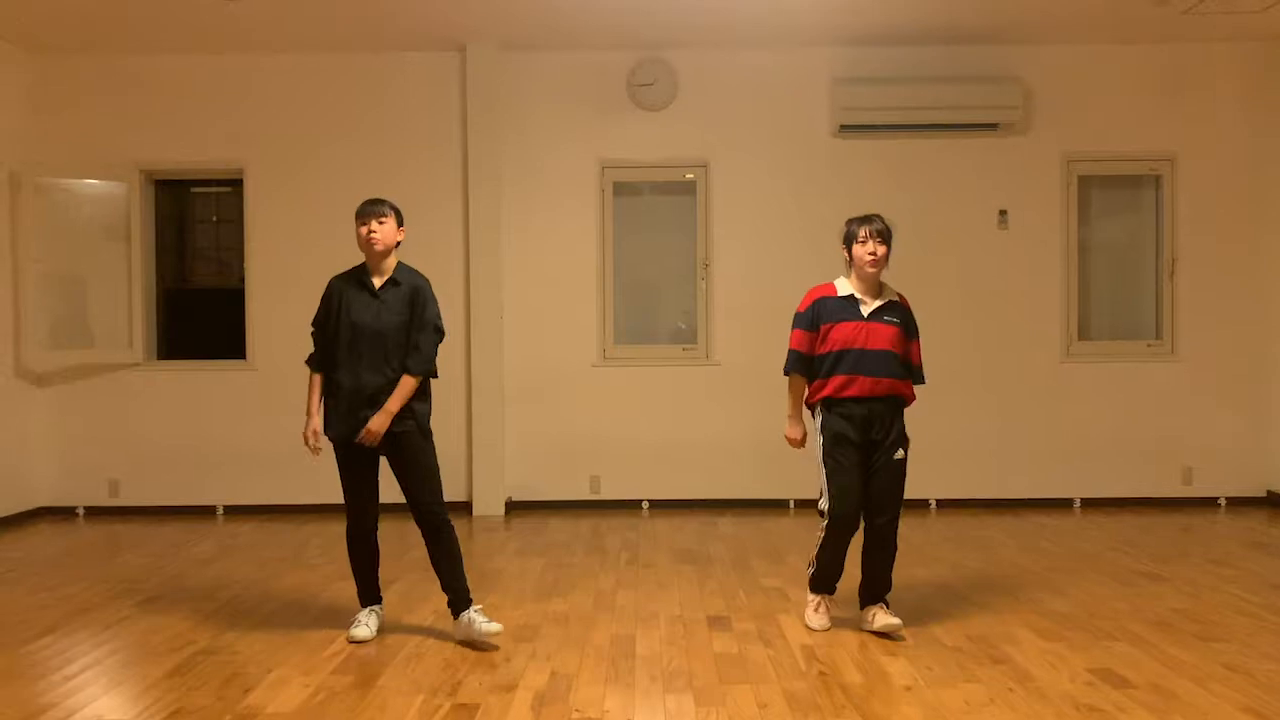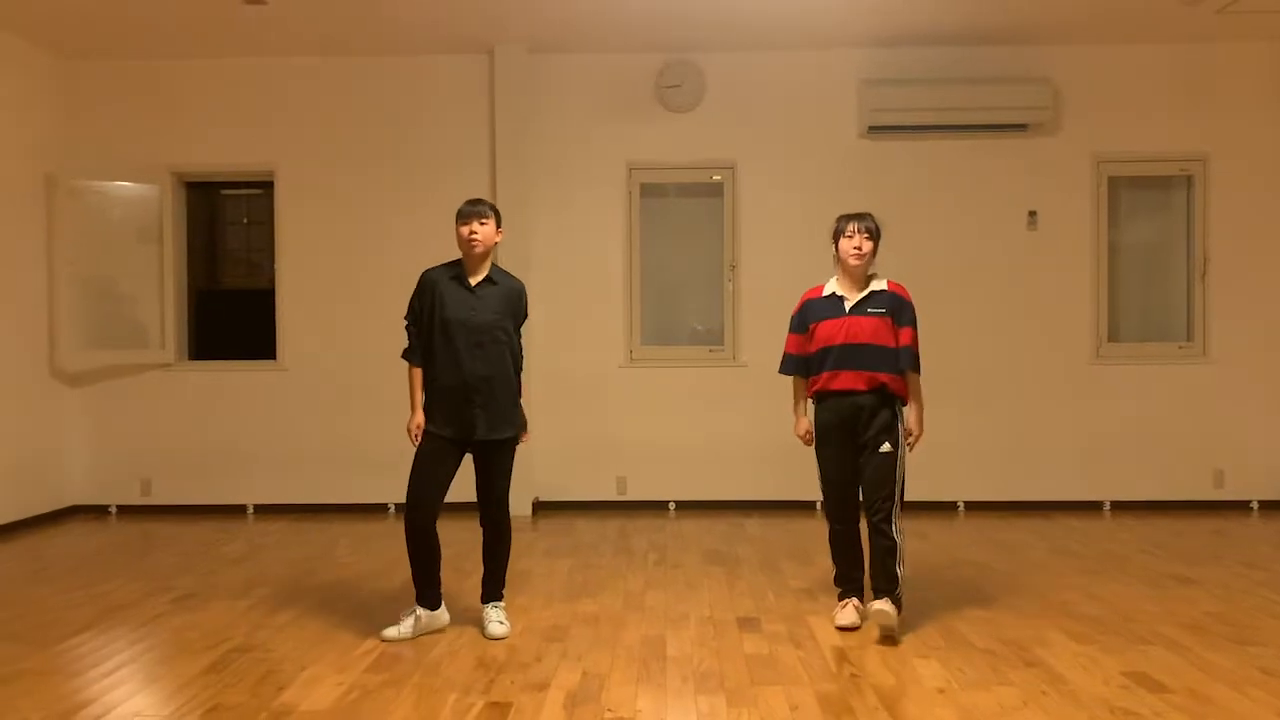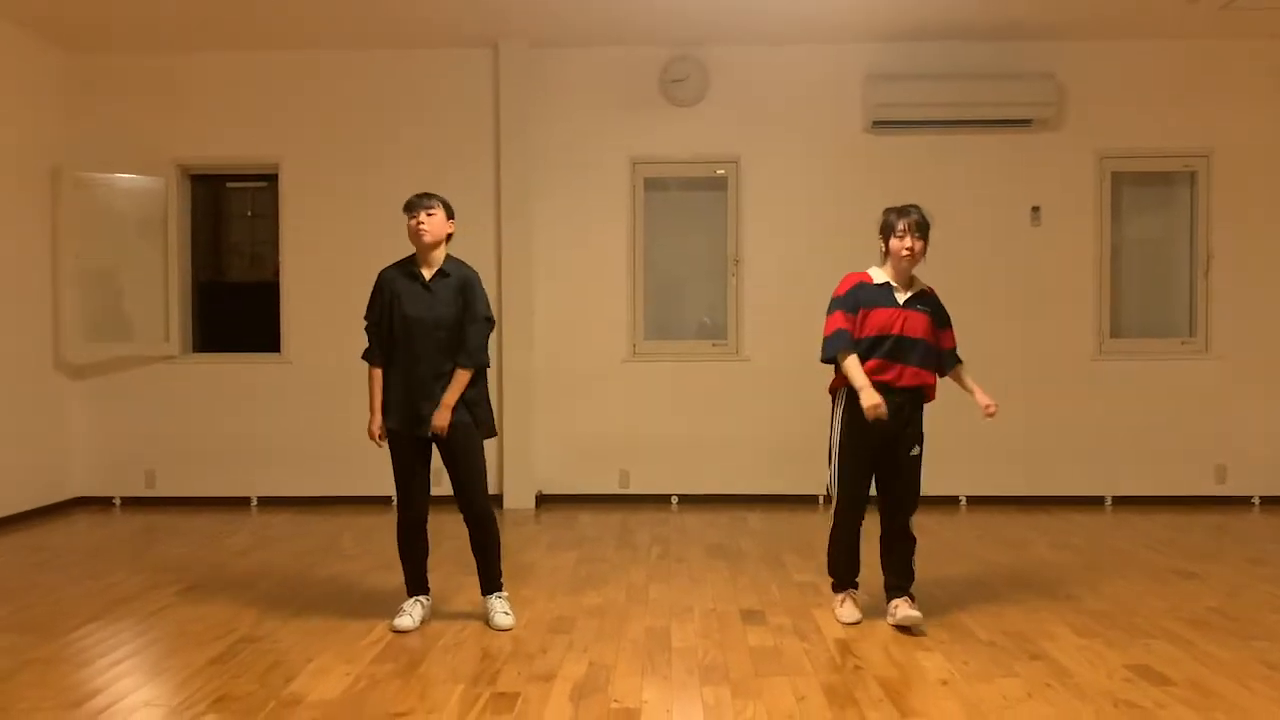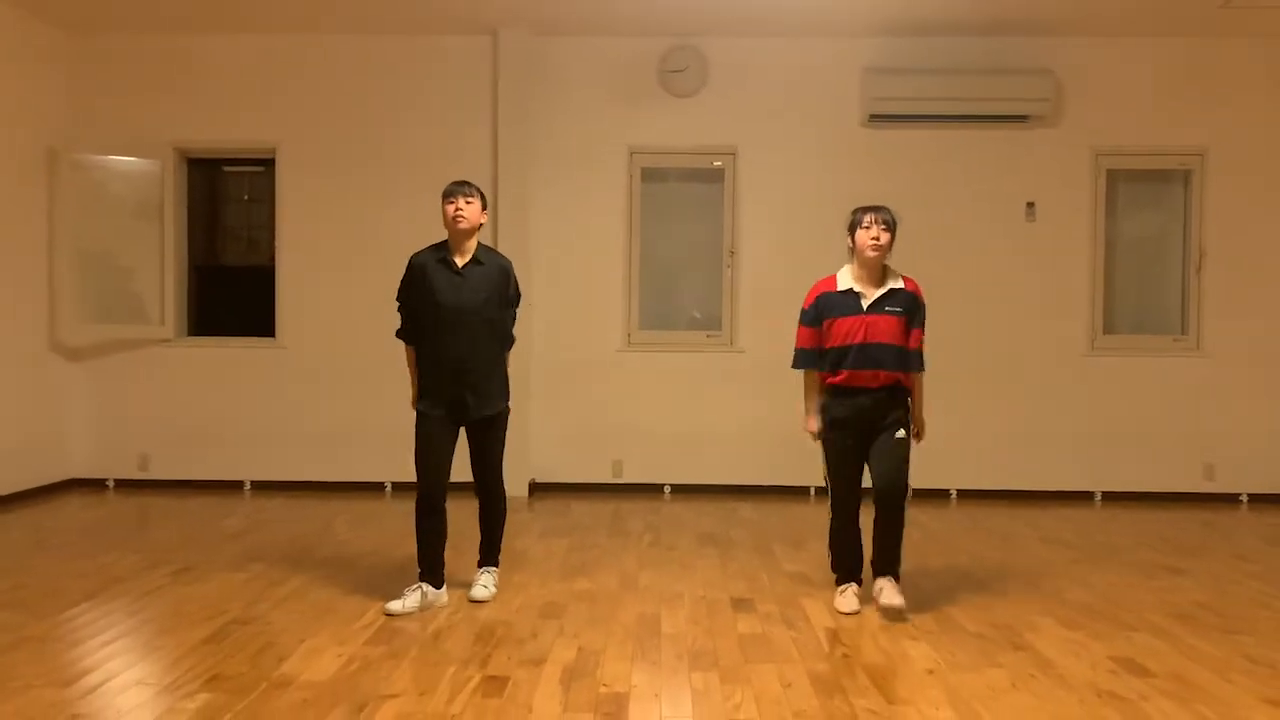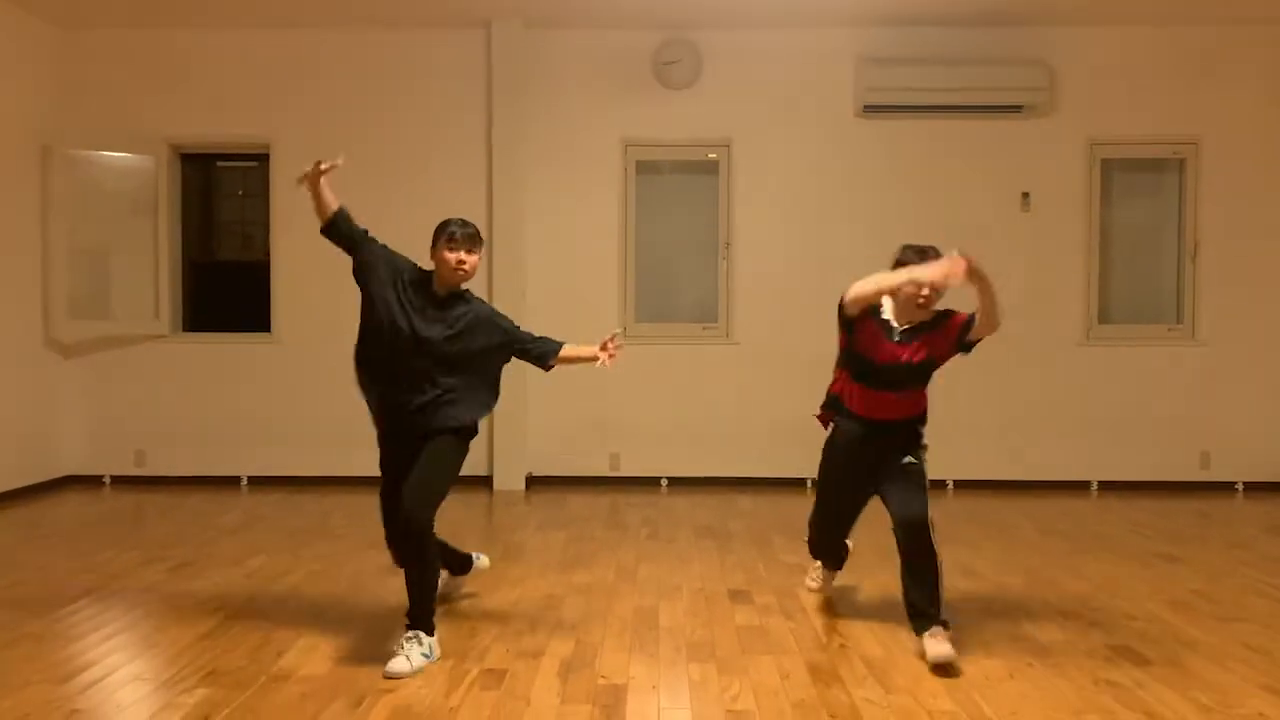
dt=1s
person 1, frame 1
left shoulder: (416, 287)
right shoulder: (339, 289)
left elbow: (420, 361)
right elbow: (321, 357)
left wrist: (386, 414)
right wrist: (314, 413)
left hip: (404, 417)
right hip: (349, 419)
left knee: (431, 513)
right knee: (360, 520)
left ankle: (464, 611)
right ankle: (371, 606)
person 1, frame 2
left shoulder: (511, 290)
right shoulder: (433, 283)
right elbow: (417, 351)
left wrist: (519, 409)
right wrist: (417, 409)
left hip: (497, 419)
right hip: (443, 418)
left knee: (495, 515)
right knee: (419, 512)
left ankle: (493, 603)
right ankle: (429, 607)
person 1, frame 3
left shoulder: (465, 279)
right shoulder: (389, 280)
left elbow: (472, 352)
right elbow: (377, 352)
left wrist: (446, 406)
right wrist: (376, 410)
left hip: (457, 409)
right hip: (403, 413)
left knee: (476, 504)
right knee: (410, 509)
left ankle: (494, 593)
right ankle: (417, 596)
person 1, frame 4
left shoulder: (499, 268)
right shoulder: (421, 265)
left elbow: (505, 335)
right elbow: (410, 332)
left wrist: (498, 382)
right wrist: (416, 385)
left hip: (487, 395)
right hip: (436, 397)
left knee: (489, 485)
right knee: (430, 489)
left ankle: (487, 568)
right ankle: (430, 583)
person 1, frame 5
left shoulder: (478, 318)
right shoulder: (392, 275)
left elbow: (533, 347)
right elbow: (344, 232)
left wrist: (591, 352)
right wrist: (319, 185)
left hip: (446, 430)
right hip: (395, 429)
left knee: (412, 511)
right knee: (404, 544)
left ankle: (420, 635)
right ankle: (463, 564)
person 2, frame 1
left shoulder: (899, 308)
right shoulder: (819, 301)
left elbow: (909, 371)
right elbow: (799, 365)
left wrist: (902, 420)
right wrist: (794, 417)
left hip: (887, 419)
right hip: (838, 415)
left knee: (884, 517)
right knee: (841, 510)
left ankle: (874, 603)
right ankle: (819, 591)
person 2, frame 2
left shoulder: (895, 297)
right shoulder: (812, 302)
left elbow: (909, 362)
right elbow: (799, 367)
left wrist: (916, 412)
right wrist: (801, 415)
left hip: (879, 411)
right hip: (831, 413)
left knee: (882, 506)
right knee: (840, 511)
left ankle: (886, 596)
right ankle: (849, 595)
person 2, frame 3
left shoulder: (929, 300)
right shoulder: (855, 287)
left elbow: (948, 357)
right elbow: (841, 346)
left wrist: (977, 392)
right wrist: (864, 390)
left hip: (908, 409)
right hip: (860, 408)
left knee: (900, 508)
right knee: (850, 503)
left ankle: (900, 596)
right ankle: (844, 588)
person 2, frame 4
left shoulder: (908, 294)
right shoulder: (823, 295)
left elbow: (914, 361)
right elbow: (809, 359)
left wrist: (918, 411)
right wrist: (812, 411)
left hip: (889, 407)
right hip: (841, 407)
left knee: (891, 488)
right knee: (844, 500)
left ankle: (885, 577)
right ankle: (847, 581)
person 2, frame 5
left shoulder: (943, 327)
right shoulder: (863, 314)
left elbow: (989, 324)
right elbow: (856, 294)
left wrist: (979, 279)
right wrist: (915, 273)
left hip: (902, 441)
right hip: (851, 437)
left knee: (913, 523)
right knee: (824, 529)
left ankle: (931, 627)
right ankle: (828, 562)
